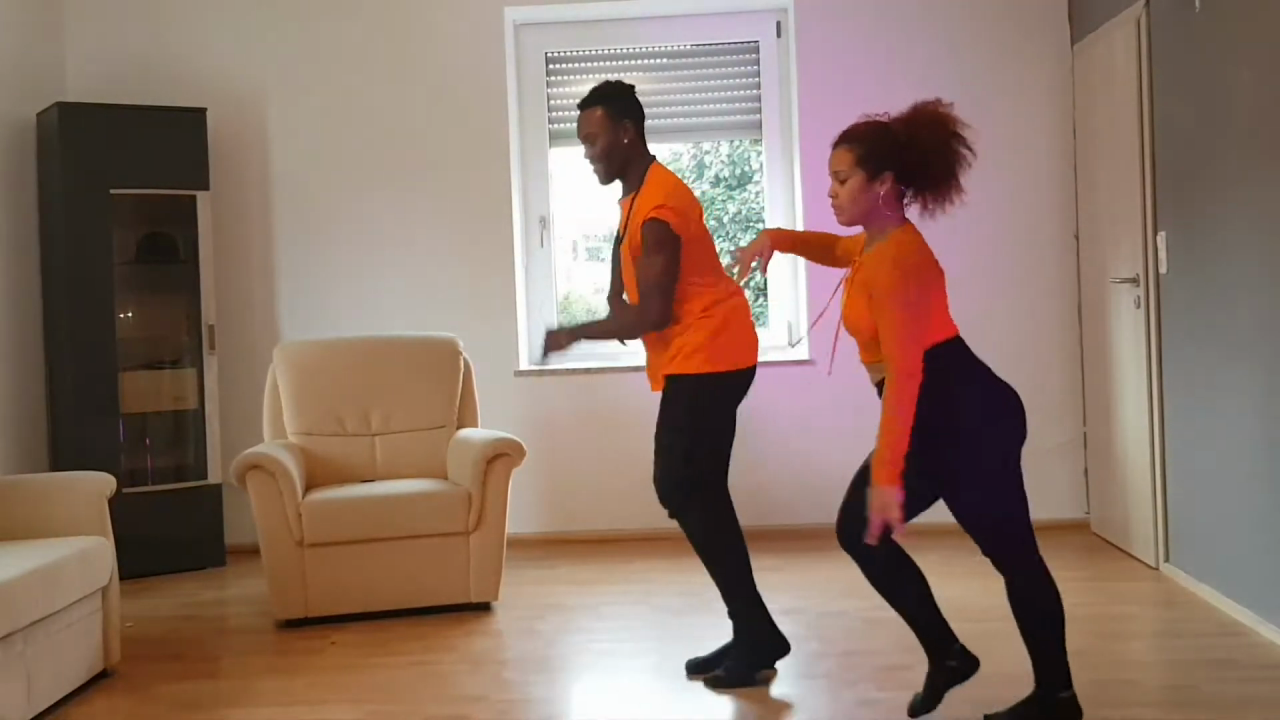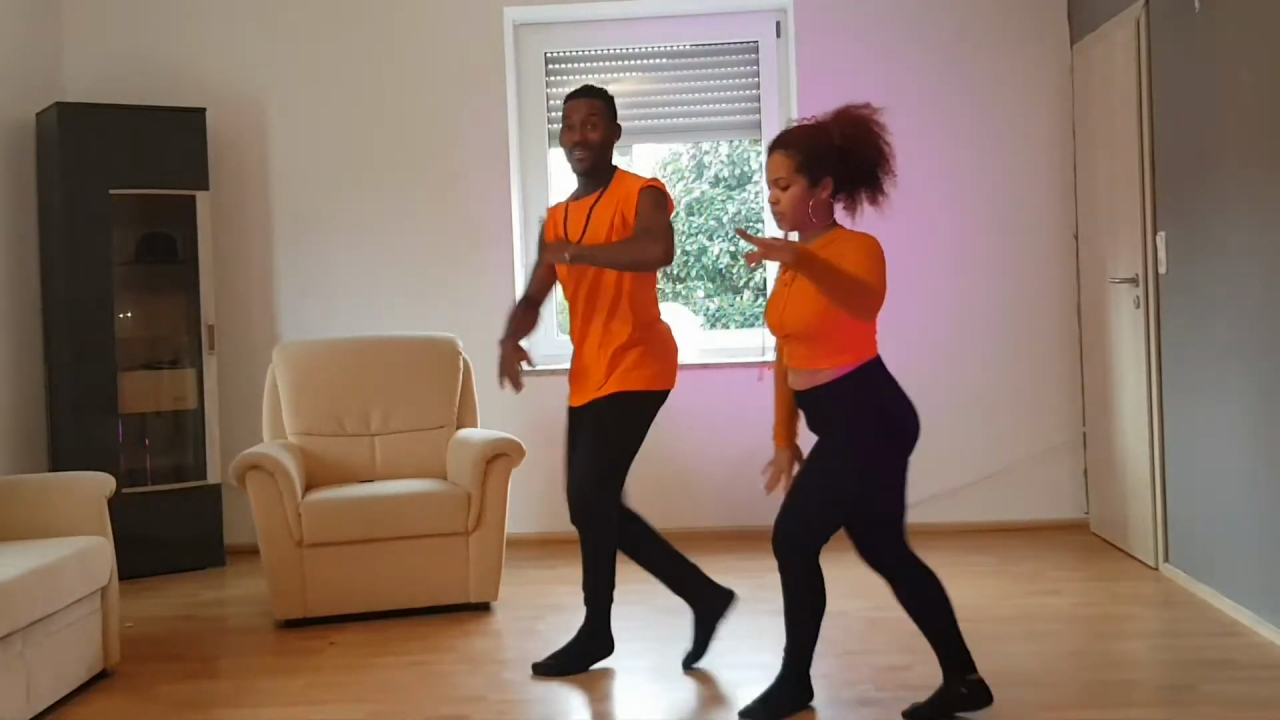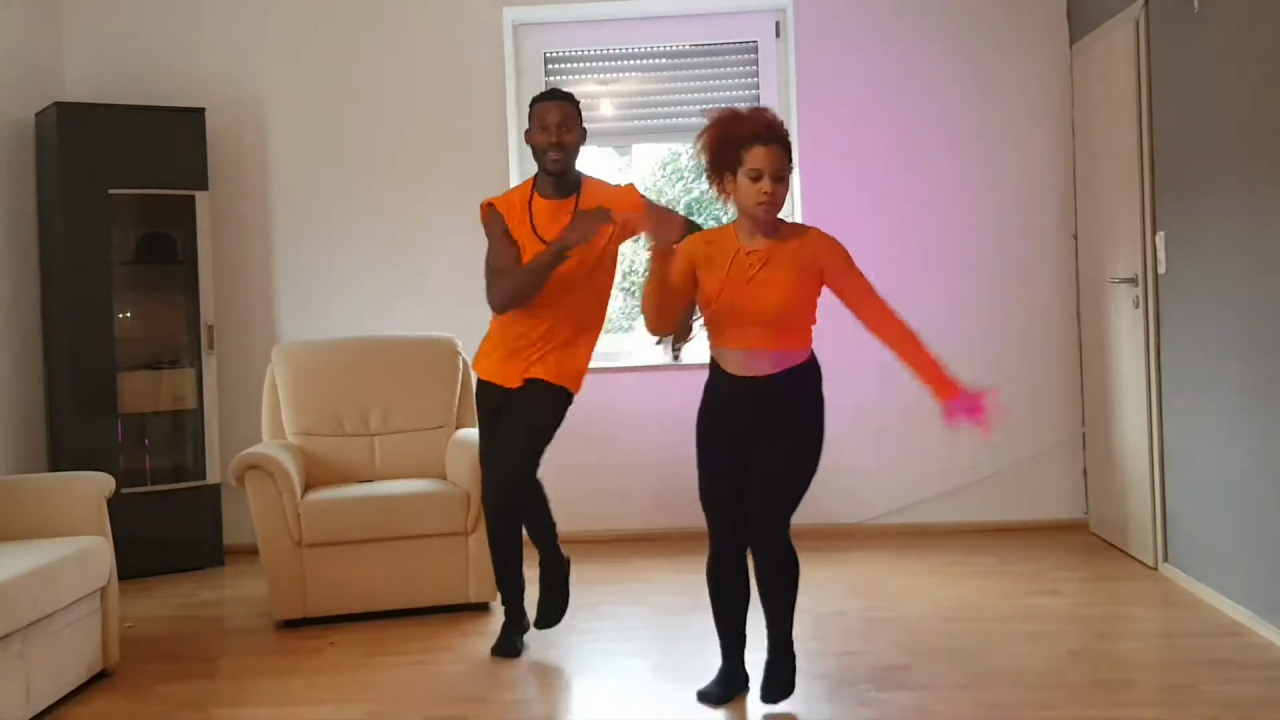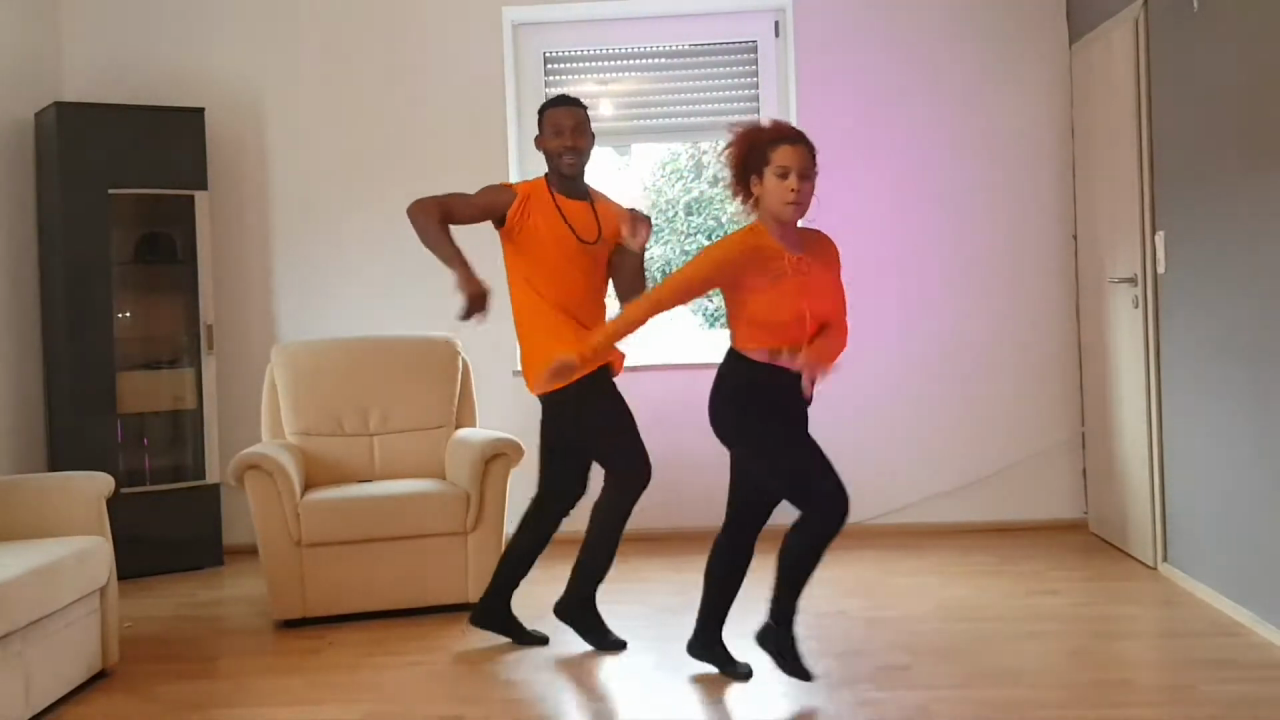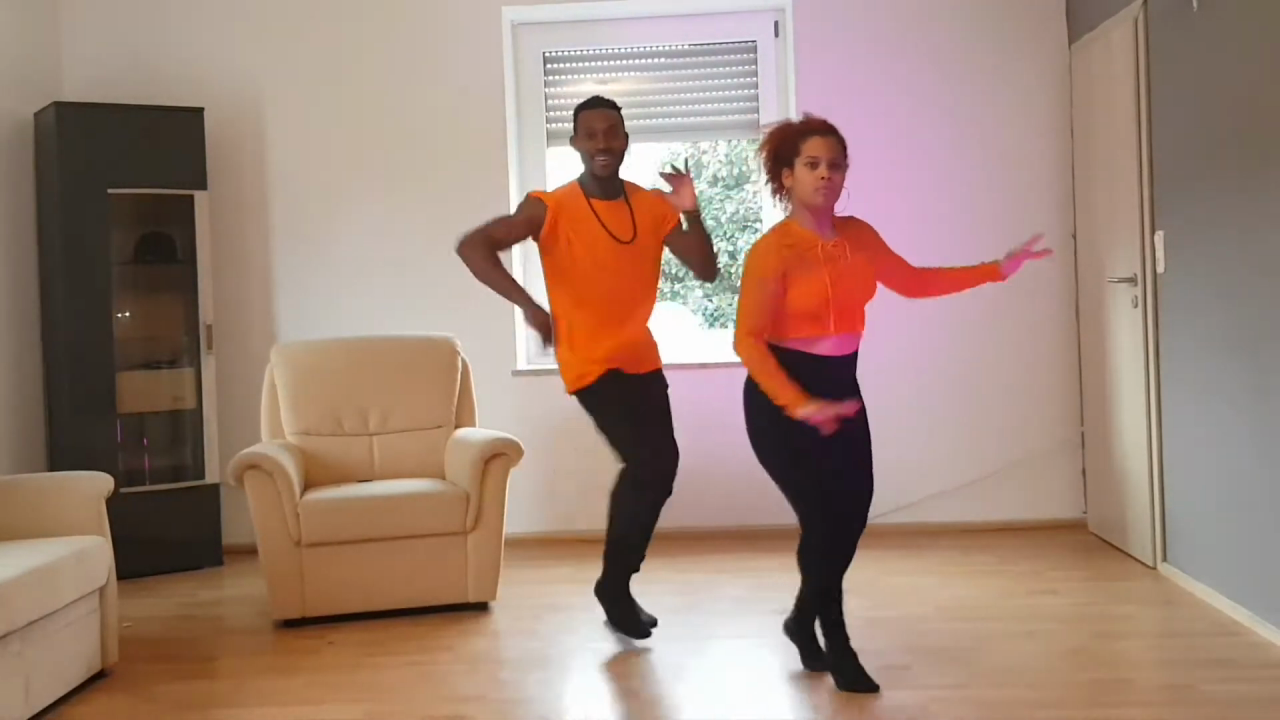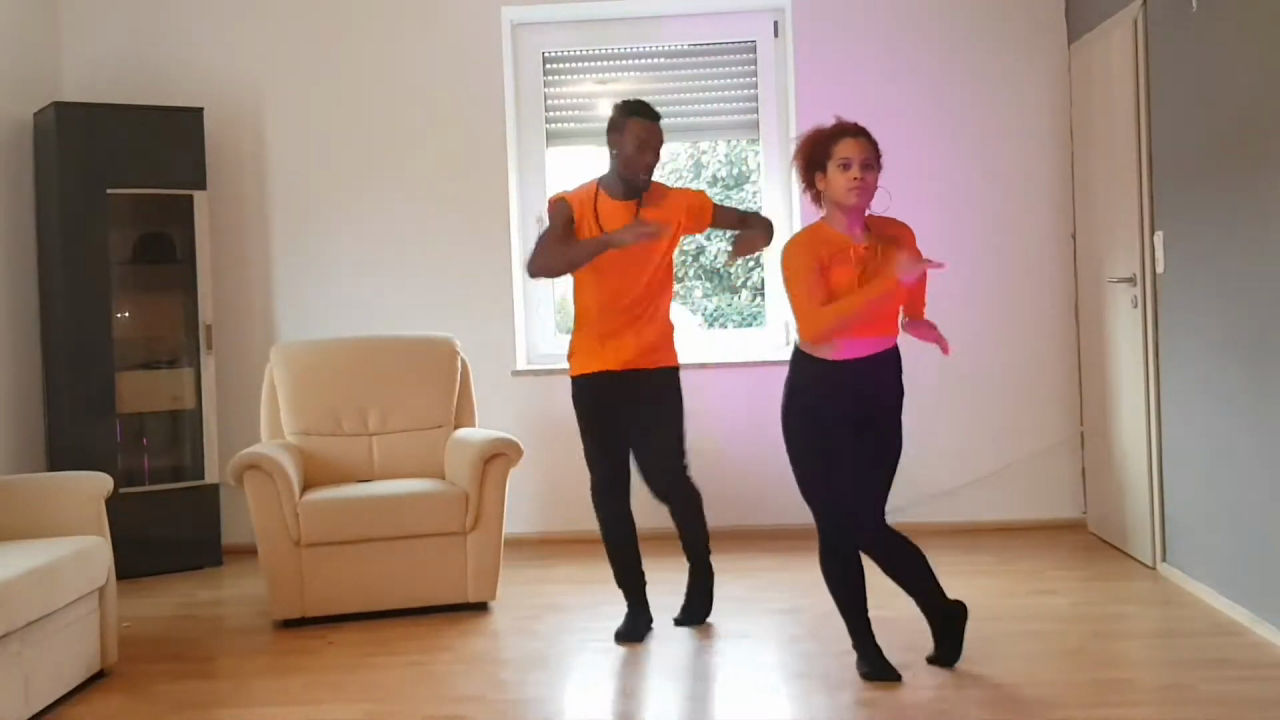
dt=0.4s
person 1, frame 1
left shoulder: (898, 261)
right shoulder: (875, 245)
left elbow: (905, 372)
right elbow: (833, 249)
left wrist: (886, 475)
right wrist: (776, 238)
left hip: (963, 416)
right hip: (934, 420)
left knee: (1012, 552)
right knee: (858, 531)
right ankle: (946, 655)
person 1, frame 2
left shoulder: (856, 248)
right shoulder: (797, 263)
left elbow: (863, 303)
right elbow: (788, 357)
left wrist: (795, 260)
right wrist: (785, 442)
left hip: (864, 421)
right hip: (838, 422)
left knee: (794, 539)
right knee: (884, 553)
person 1, frame 3
left shoulder: (811, 248)
right shoulder: (699, 250)
left elbow: (882, 319)
right elbow: (660, 324)
left wrist: (946, 387)
right wrist: (661, 260)
left hip: (787, 409)
right hip: (724, 405)
left knee: (765, 532)
right knee: (724, 541)
left ankle: (779, 653)
right ankle: (730, 666)
person 1, frame 4
left shoulder: (822, 250)
right shoulder: (739, 251)
left elbow: (836, 328)
right elbow: (659, 298)
left wrist: (816, 358)
right wrist: (584, 352)
left hip: (788, 403)
right hip: (748, 402)
left knee: (745, 525)
right knee: (828, 504)
left ankle: (708, 637)
right ankle: (779, 625)
person 1, frame 5
left shoulder: (858, 236)
right shoulder: (771, 249)
left elbow: (910, 281)
right elbow: (748, 340)
left wrist: (996, 270)
right wrist: (800, 405)
left hip: (841, 390)
right hip: (782, 399)
left knee: (850, 519)
right knee: (824, 521)
left ankle: (806, 620)
right ankle: (835, 645)
person 1, frame 6
left shoulder: (896, 235)
right shoulder: (804, 248)
right elbow: (816, 326)
left wrist: (917, 319)
right wrist: (889, 281)
left hip: (879, 389)
right hip: (816, 397)
left knee: (863, 527)
right knee: (838, 529)
left ankle: (942, 612)
right ankle: (866, 647)
person 2, frame 1
left shoulder: (658, 206)
right shoulder: (635, 194)
left elbow: (654, 314)
left wrist: (578, 333)
right wrist: (618, 306)
left hip: (709, 357)
right hip: (690, 360)
left knee: (680, 491)
right knee: (698, 494)
left ankle: (758, 632)
right ankle: (751, 635)
person 2, frame 2
left shoulder: (643, 194)
right shoulder: (556, 219)
left elbow: (658, 252)
right elbow: (535, 297)
left wrist: (578, 251)
right wrist: (511, 339)
left hip: (635, 373)
right hip: (593, 376)
left knee: (589, 498)
right knee: (592, 501)
left ankle: (594, 633)
right ankle: (703, 596)
person 2, frame 3
left shoulder: (618, 202)
right shoulder: (500, 212)
left elbow: (689, 238)
right elbow: (501, 298)
right wrist: (566, 243)
left hip: (554, 371)
right hip: (497, 368)
left knee: (513, 476)
right knee: (496, 493)
left ankle: (553, 563)
right ankle: (513, 614)
person 2, frame 4
left shoulder: (611, 213)
right shoulder: (515, 200)
left elbow: (633, 300)
right elbow: (423, 210)
left wrist: (635, 249)
right wrist: (464, 273)
left hip: (591, 366)
right hip: (562, 366)
left knee: (561, 492)
right knee: (630, 469)
left ankle: (494, 604)
right ankle: (579, 598)
person 2, frame 5
left shoulder: (656, 206)
right shoulder: (550, 208)
left elbow: (707, 272)
right elbow: (471, 247)
left wrist: (692, 214)
right wrist: (528, 303)
left hip: (644, 362)
right hip: (596, 365)
left knee: (658, 471)
right knee: (652, 464)
left ankle: (618, 584)
right ankle: (614, 586)
person 2, frame 6
left shoulder: (679, 204)
right shoulder: (570, 206)
left elbow: (753, 223)
right elbow: (537, 266)
left wrist: (753, 234)
right wrist: (613, 239)
left hip: (651, 362)
right hip: (591, 367)
left knee: (666, 476)
right knee: (608, 487)
left ankle: (700, 573)
right ankle: (635, 602)
